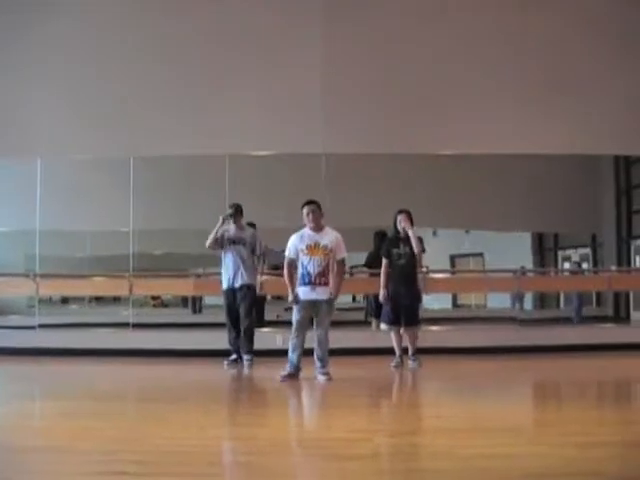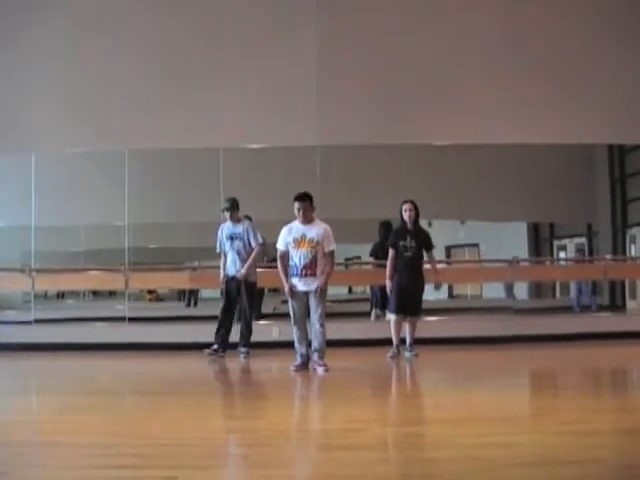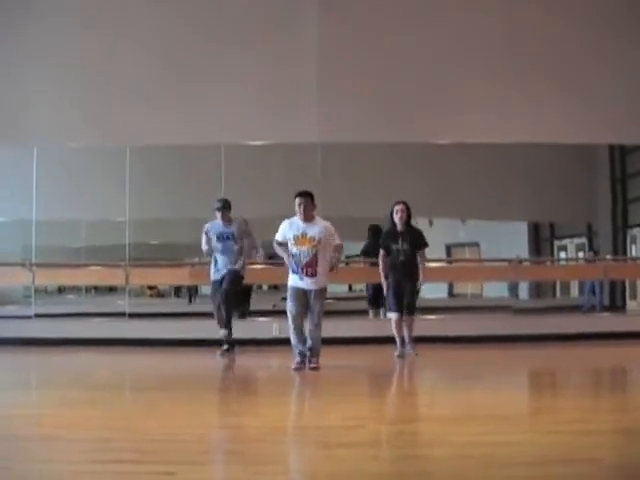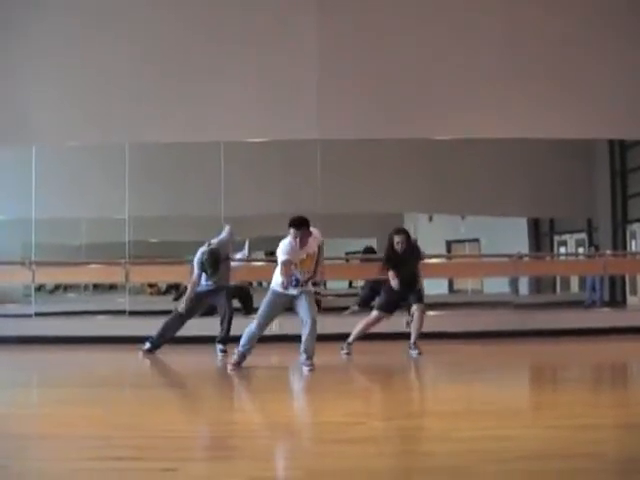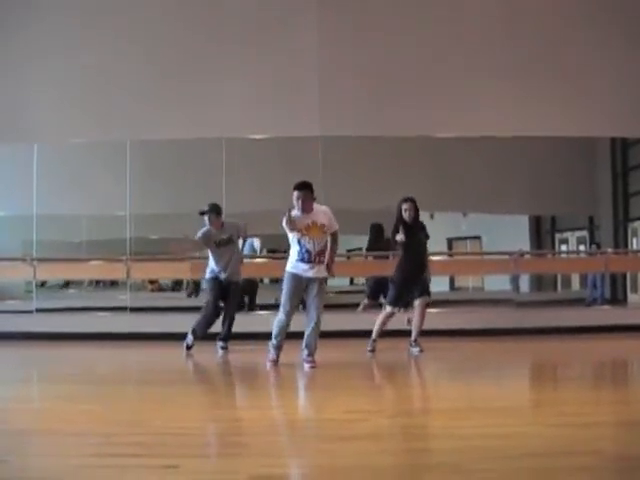
dt=1s
person 1, frame 1
left shoulder: (334, 237)
right shoulder: (297, 238)
left elbow: (340, 265)
right elbow: (288, 266)
left wrist: (337, 288)
right wrist: (291, 291)
left hip: (325, 293)
right hip: (303, 293)
left knee: (323, 332)
right knee: (297, 331)
left ankle: (322, 367)
right ankle: (292, 368)
person 1, frame 2
left shoulder: (323, 229)
right shoulder: (287, 230)
left elbow: (330, 258)
right elbow: (281, 258)
left wrist: (325, 282)
right wrist: (286, 283)
left hip: (316, 285)
right hip: (295, 286)
left knee: (318, 322)
right knee: (298, 323)
left ankle: (318, 358)
right ankle: (302, 358)
person 1, frame 3
left shoulder: (325, 227)
right shoulder: (287, 225)
left elbow: (338, 247)
right elbow: (277, 243)
left wrist: (335, 259)
right wrist: (284, 252)
left hip: (317, 284)
right hip: (295, 283)
left knee: (315, 322)
right knee: (294, 319)
left ankle: (314, 356)
right ankle: (300, 355)
person 1, frame 4
left shoulder: (315, 235)
right shoulder: (285, 247)
right elbow: (284, 264)
left wrist: (317, 267)
right wrist: (285, 275)
left hip: (304, 290)
right hip: (280, 289)
left knee: (310, 321)
right knee: (259, 323)
left ankle: (307, 358)
right ankle: (240, 354)
person 1, frame 5
left shoulder: (325, 212)
right shoulder: (291, 217)
left elbow: (334, 235)
right elbow: (290, 227)
left wrist: (330, 260)
right wrist: (289, 223)
left hip: (318, 273)
right hip: (295, 271)
left knee: (314, 315)
right knee: (285, 312)
left ankle: (308, 354)
right ankle: (275, 348)
person 2, frame 1
left shoulder: (251, 233)
right shoulder: (223, 232)
left elbow: (257, 257)
right elbow: (209, 246)
left wrist: (259, 276)
right wrist: (219, 225)
left hip: (247, 281)
right hip: (228, 281)
left knee: (246, 317)
right knee: (231, 319)
left ankle: (247, 353)
right ankle: (236, 352)
person 2, frame 2
left shoulder: (247, 226)
right shoulder: (223, 229)
left elbow: (257, 248)
right elbow: (223, 252)
left wrist: (246, 268)
right wrist: (222, 271)
left hip: (246, 275)
right hip: (229, 275)
left knee: (245, 311)
right knee: (226, 310)
left ankle: (244, 345)
right ankle: (220, 344)
person 2, frame 3
left shoulder: (240, 225)
right shoulder: (210, 227)
left elbow: (250, 240)
right elbow: (205, 248)
left wrist: (243, 259)
right wrist: (206, 246)
left hip: (234, 269)
right hip: (217, 272)
left knee: (225, 293)
right knee: (218, 306)
left ankle: (226, 328)
right ankle: (228, 342)
person 2, frame 4
left shoulder: (224, 242)
right shoulder: (200, 257)
left elbow: (228, 228)
right elbow: (195, 280)
right wrist: (185, 300)
left hip: (220, 286)
right hip: (202, 288)
left knee: (227, 311)
right knee: (180, 313)
left ankle: (221, 343)
right ankle: (153, 343)
person 2, frame 5
left shoulder: (234, 227)
right shoulder: (205, 233)
left elbow: (246, 237)
right elbow: (195, 244)
left wrist: (240, 255)
left hip: (232, 277)
right hip: (213, 275)
left knee: (230, 310)
right knee: (212, 305)
left ankle: (223, 340)
right ankle: (194, 334)
person 3, frame 1
left shoulder: (416, 241)
right shoulder: (390, 242)
left elbow: (418, 251)
right elbow: (385, 267)
left wrist: (410, 230)
right wrist: (382, 288)
left hip: (411, 287)
right hip: (393, 287)
left knee: (411, 323)
right knee: (393, 323)
left ankle: (412, 355)
right ankle: (398, 356)
person 3, frame 2
left shoulder: (423, 234)
right shoulder: (397, 233)
left elbow: (430, 257)
right elbow: (391, 257)
left wrist: (436, 277)
right wrist: (388, 278)
left hip: (416, 278)
right hip: (399, 278)
left knee: (413, 314)
right knee: (396, 313)
left ankle: (409, 346)
right ankle: (395, 347)
person 3, frame 3
left shoulder: (416, 233)
right shoulder: (388, 234)
left elbow: (422, 256)
right elbow: (382, 258)
left wrist: (421, 275)
right wrist: (383, 277)
left hip: (411, 278)
right hip: (394, 277)
left knee: (409, 313)
right knee: (395, 314)
left ankle: (409, 341)
right ankle: (399, 345)
person 3, frame 4
left shoulder: (414, 250)
right shoulder: (390, 256)
right elbow: (392, 277)
left wrist: (419, 282)
right wrist: (394, 281)
left hip: (412, 286)
right hip: (393, 288)
left knee: (419, 309)
right knee: (375, 316)
left ankle: (413, 344)
right ankle: (348, 342)
person 3, frame 5
left shoulder: (420, 227)
right shoulder: (399, 228)
right elbow: (398, 239)
left wrist: (427, 269)
right wrist: (400, 238)
left hip: (419, 274)
right hip: (401, 274)
left knee: (420, 304)
right knee: (390, 310)
left ankle: (413, 341)
right ankle: (373, 339)
